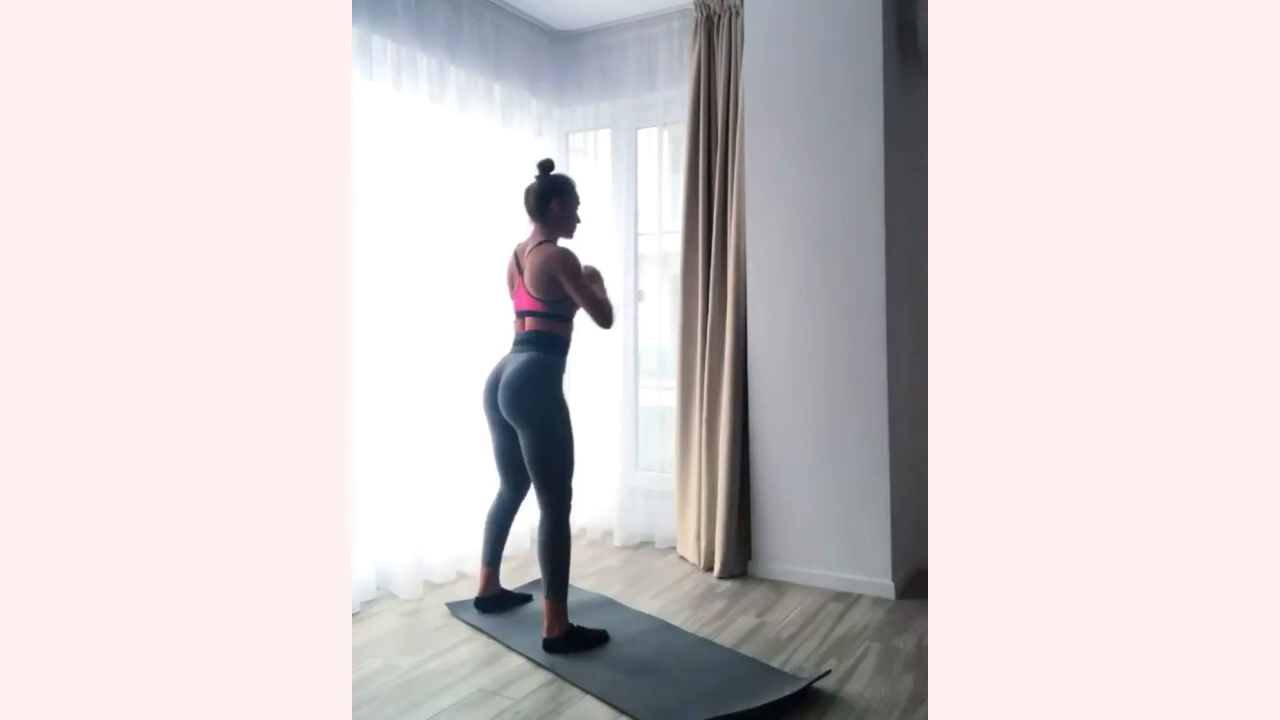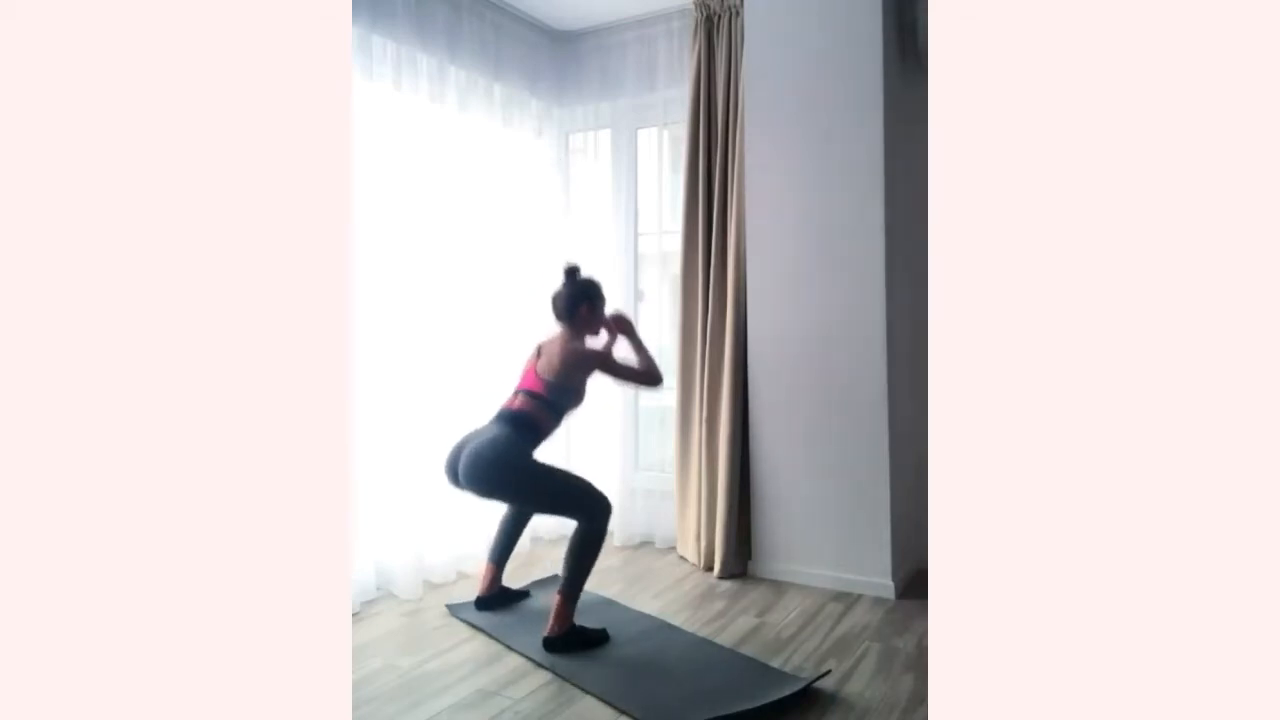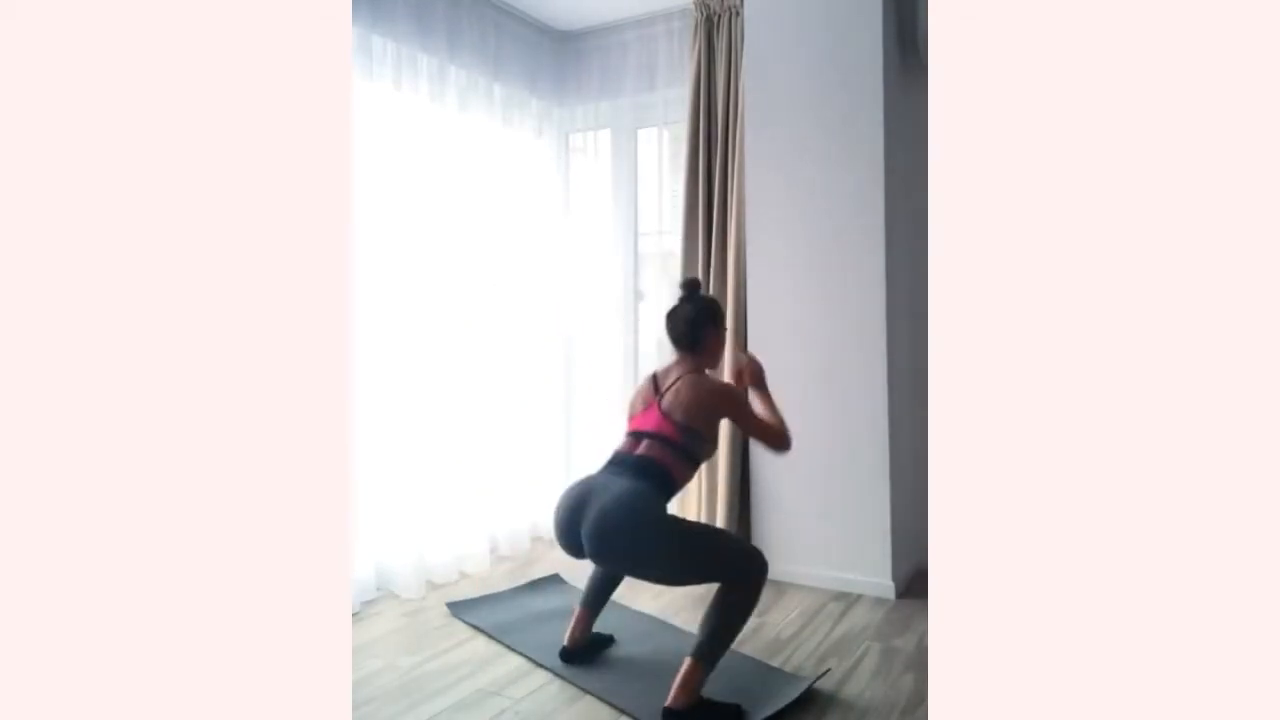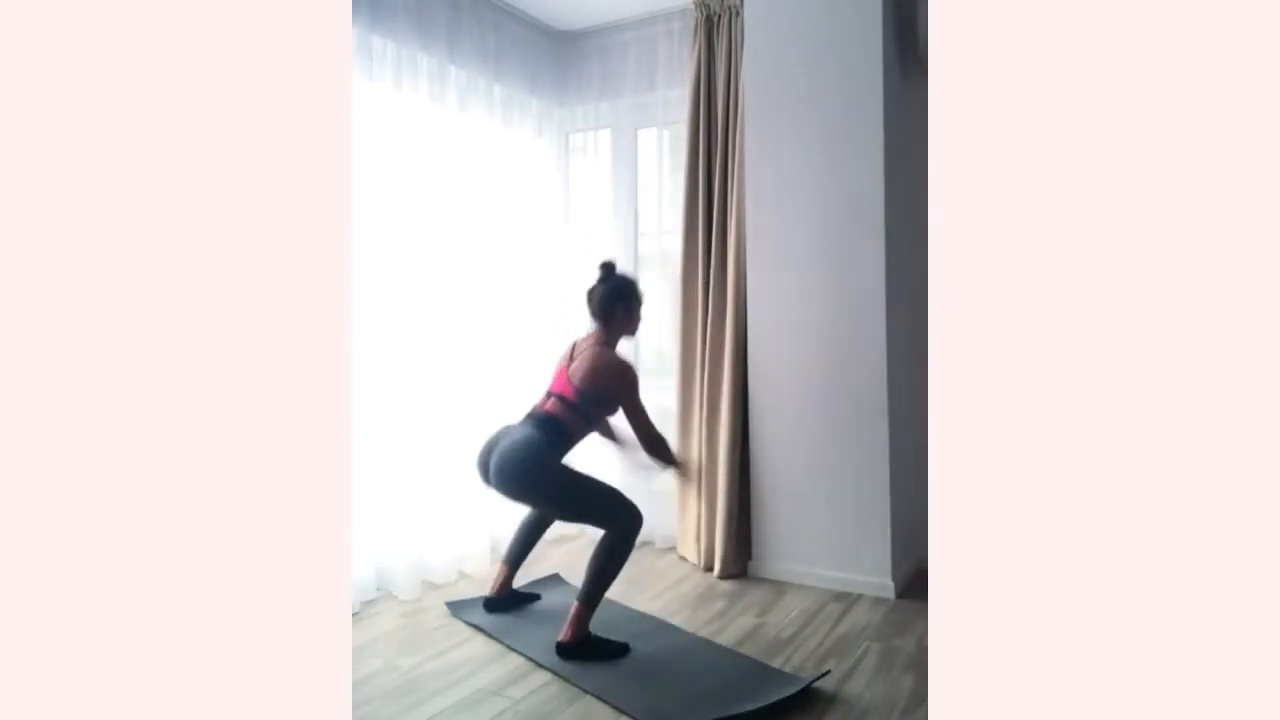
dt=1s
person 1, frame 1
left shoulder: (517, 256)
right shoulder: (558, 257)
right elbow: (604, 318)
left wrist: (578, 283)
right wrist: (596, 280)
left hip: (501, 378)
right hip: (534, 384)
left knee: (511, 488)
right knee: (555, 505)
left ankle: (488, 588)
right ankle: (556, 627)
person 1, frame 2
left shoulder: (546, 347)
right shoulder: (582, 355)
right elbow: (651, 378)
left wrist: (609, 341)
right wrist: (628, 333)
left hip: (465, 453)
right hip: (496, 461)
left knee: (527, 497)
right knee: (595, 510)
left ankle: (490, 587)
right ankle: (560, 626)
person 1, frame 3
left shoulder: (646, 385)
right shoulder: (713, 392)
right elbow: (780, 440)
right wrist: (755, 386)
left hip: (572, 511)
right hip: (623, 520)
right knee: (749, 569)
left ankle: (576, 637)
person 1, frame 4
left shoulder: (576, 347)
right shoulder: (615, 367)
right elbow: (647, 436)
left wrist: (622, 442)
right wrist: (676, 464)
left hip: (496, 451)
right hip: (523, 464)
left knee: (550, 501)
right knee: (625, 520)
left ankle: (500, 589)
right ankle: (575, 634)
